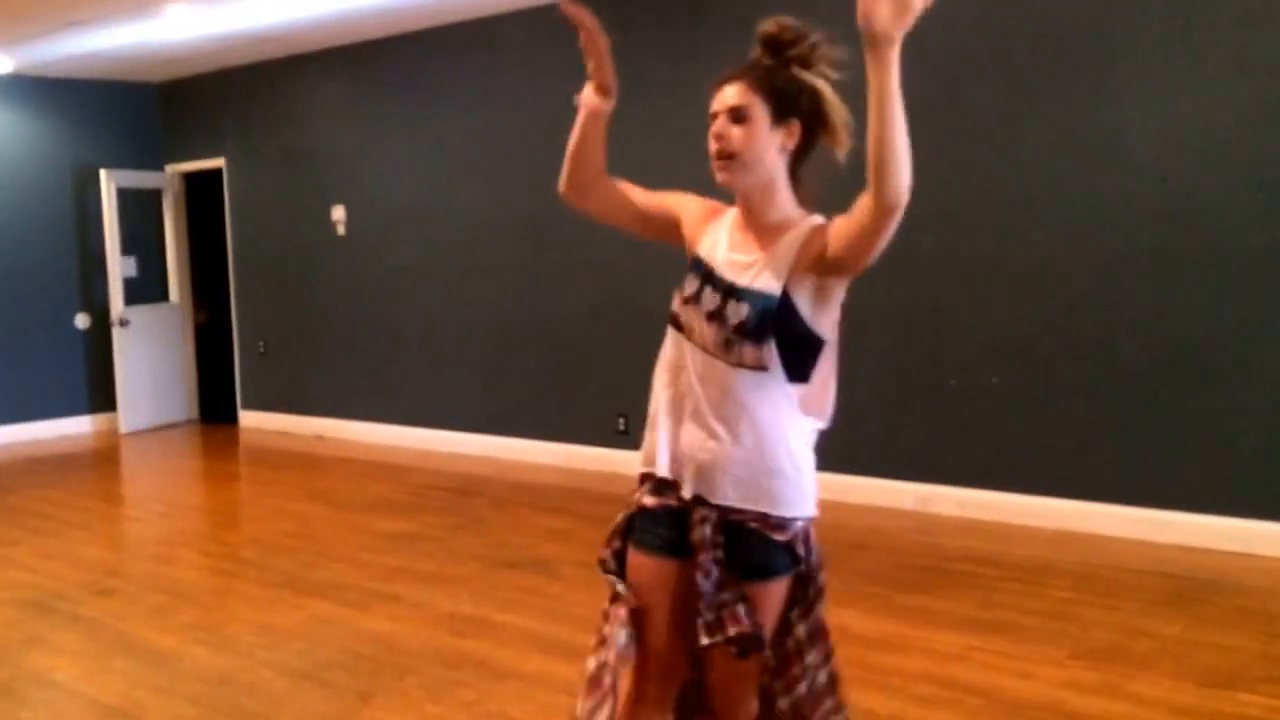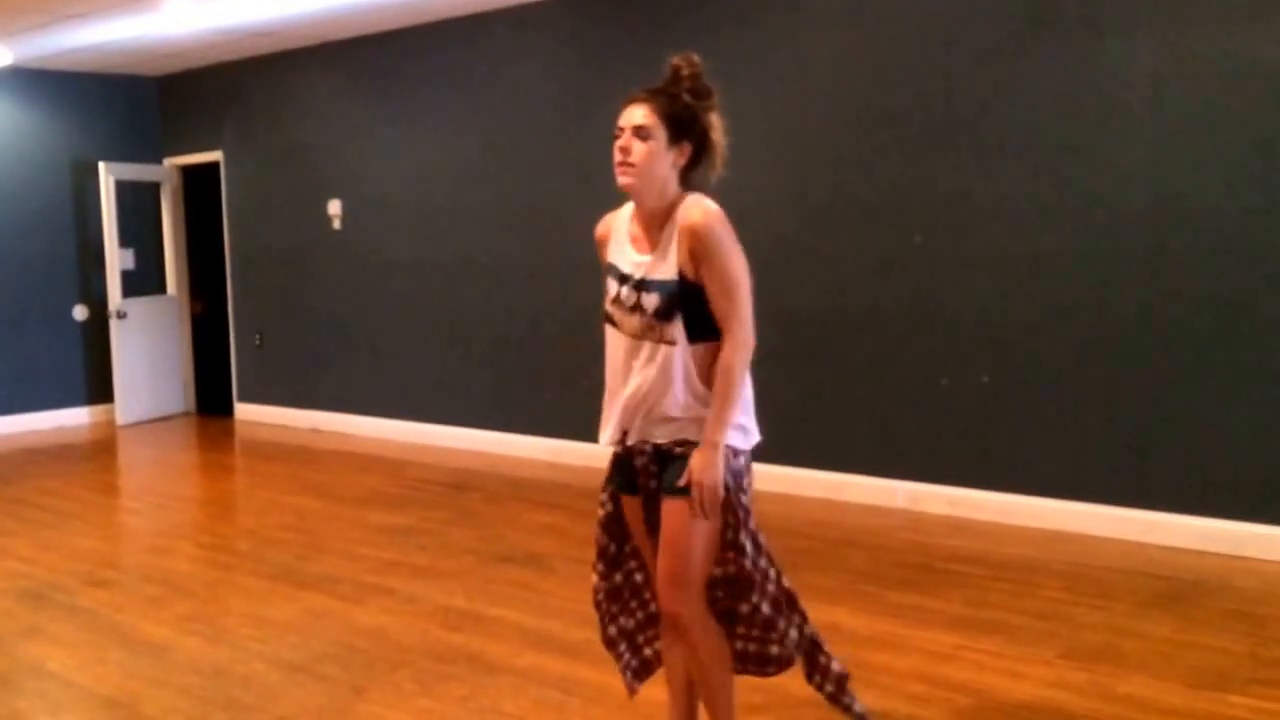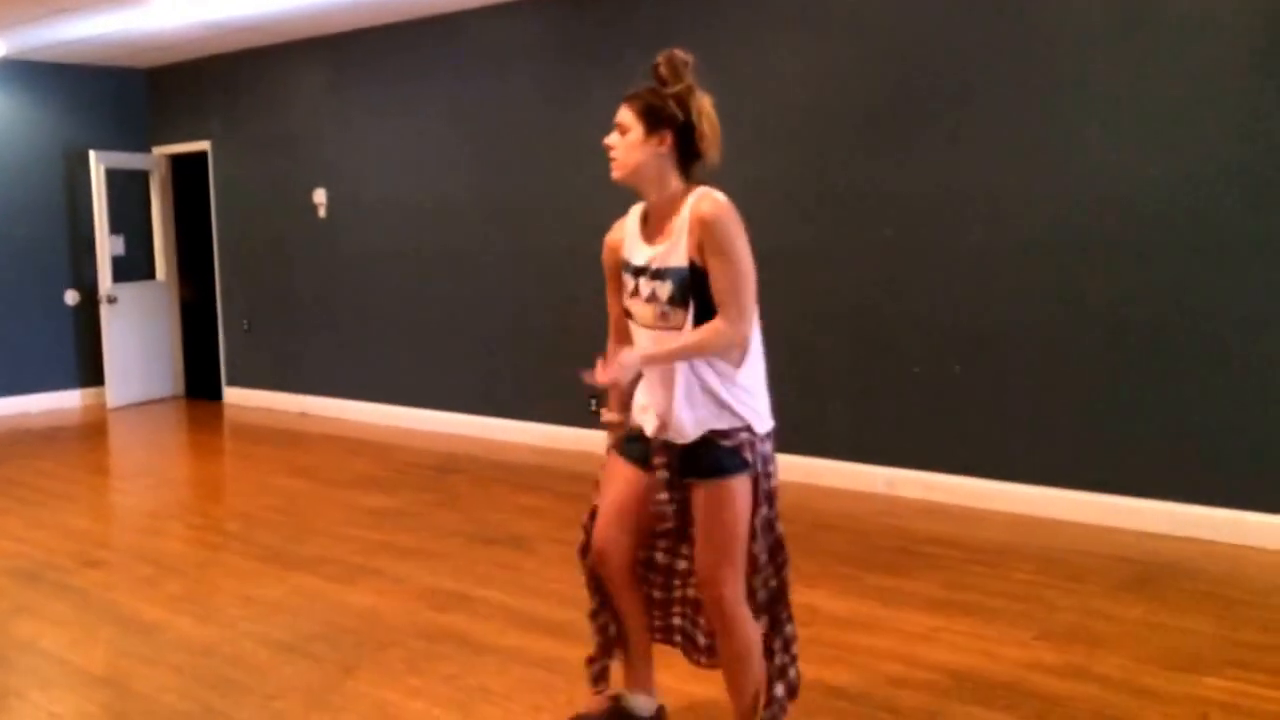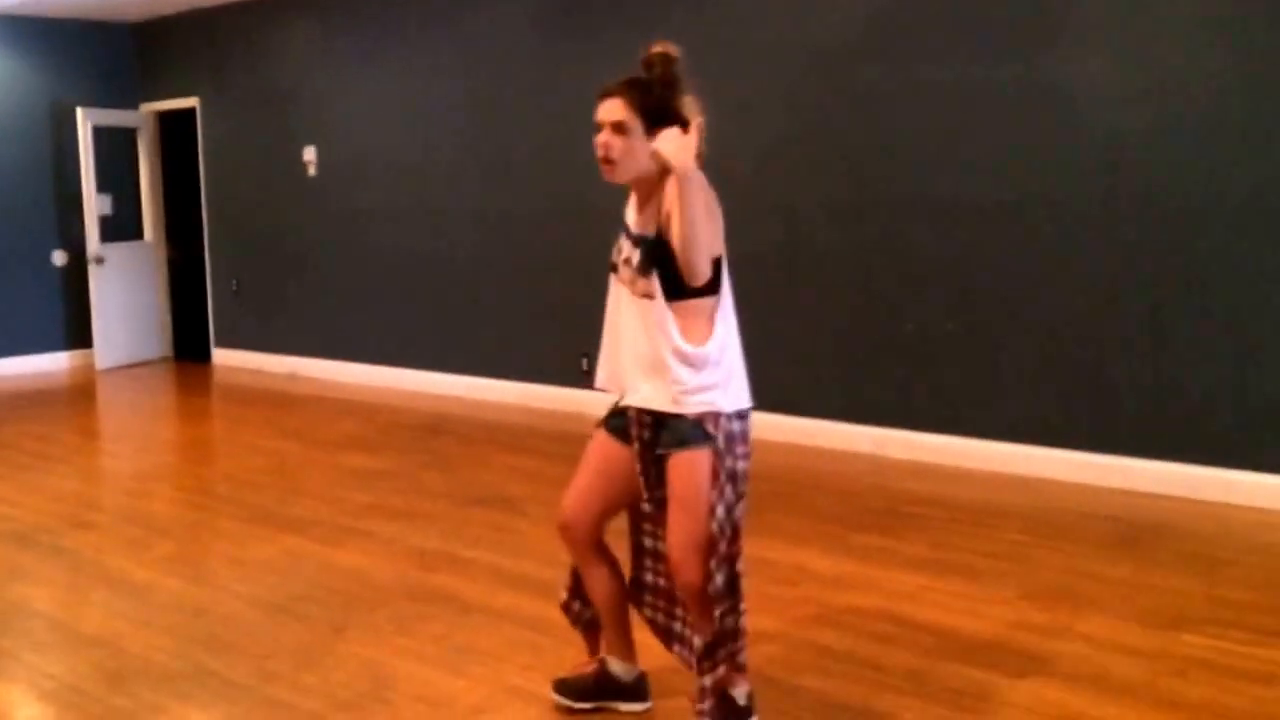
dt=1s
person 1, frame 1
left shoulder: (823, 248)
right shoulder: (697, 222)
left elbow: (888, 202)
right elbow: (581, 189)
right wrist: (600, 89)
left hip: (765, 501)
right hip: (671, 486)
right knee: (653, 662)
person 1, frame 2
left shoulder: (701, 222)
right shoulder: (608, 231)
left elbow: (739, 336)
left wrist: (713, 445)
left hip: (699, 441)
right hip: (633, 440)
left knee: (684, 603)
right knee: (659, 603)
person 1, frame 3
left shoulder: (709, 214)
right shoulder: (619, 237)
left elbow: (736, 330)
left wrist: (647, 359)
right wrist: (618, 410)
left hip: (723, 426)
right hip: (650, 425)
left knee: (719, 590)
right knee: (611, 550)
person 1, frame 4
left shoulder: (685, 190)
right shoulder: (636, 195)
left elbow: (696, 272)
left wrist: (683, 172)
left hip: (701, 409)
right hip: (639, 402)
left knee: (690, 568)
right knee: (576, 523)
